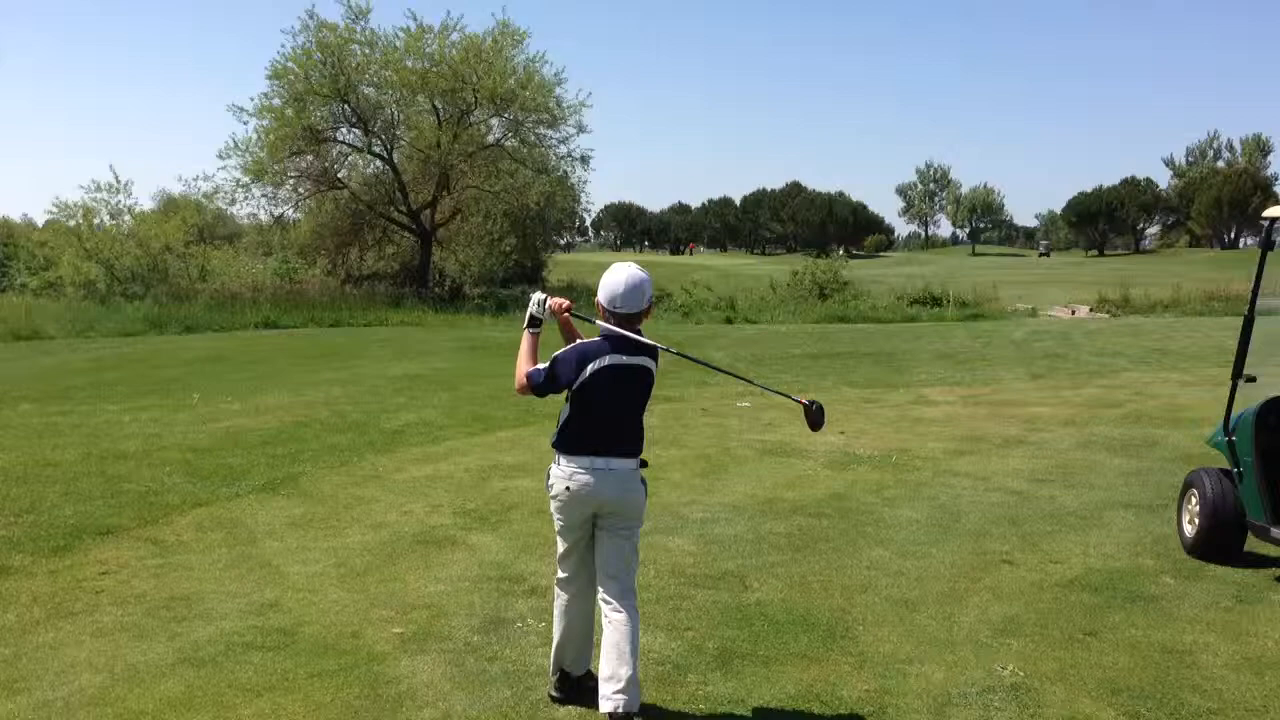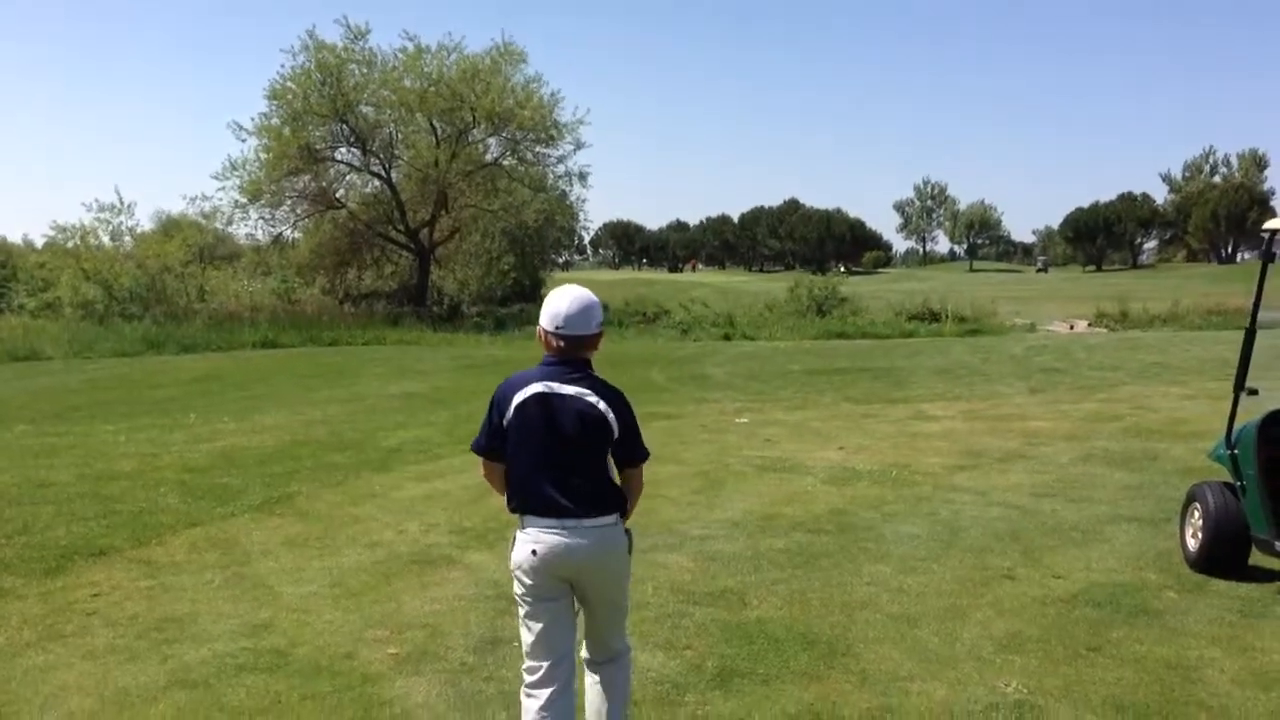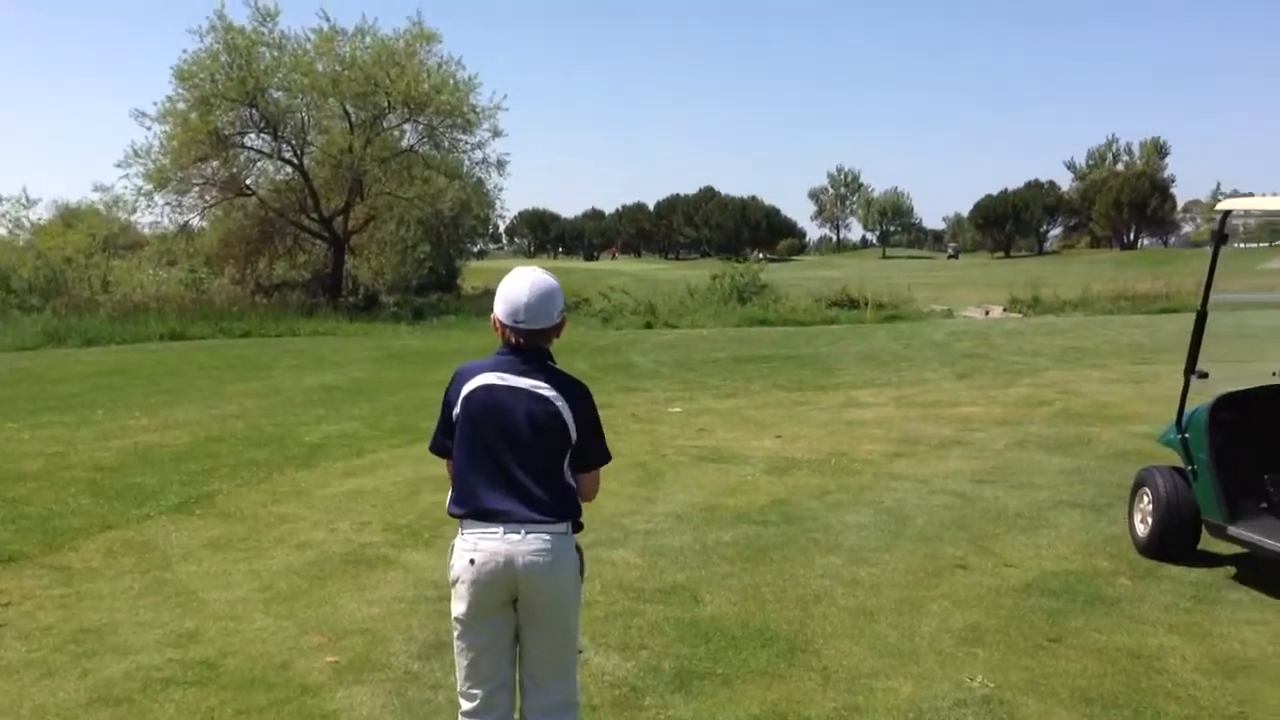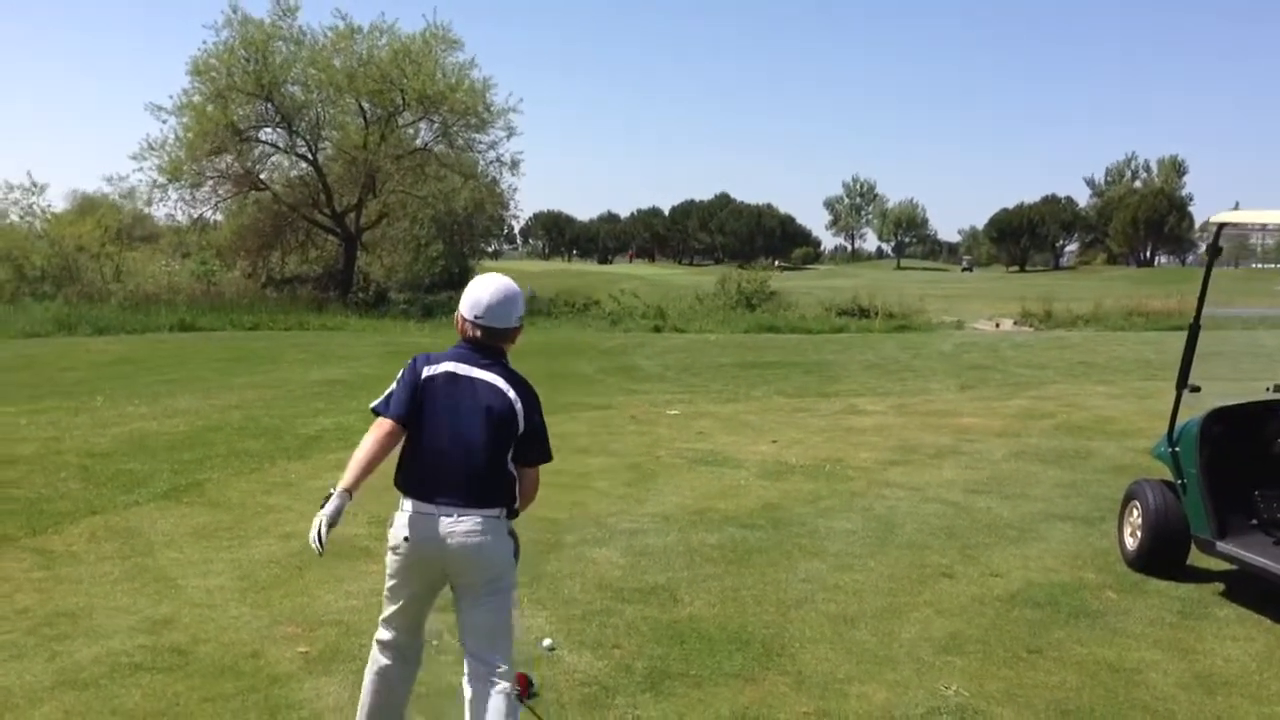
dt=1s
person 1, frame 1
left shoulder: (582, 355)
right shoulder: (649, 356)
left elbow: (525, 382)
left wrist: (532, 326)
right wrist: (566, 321)
left hip: (574, 476)
right hip: (624, 481)
left knee: (571, 581)
right knee: (618, 593)
left ankle: (568, 675)
person 1, frame 2
left shoulder: (512, 391)
right shoulder: (609, 399)
left elbow: (493, 472)
right elbow: (633, 482)
left hip: (537, 542)
right hip: (602, 540)
left knee: (544, 674)
right knee: (609, 653)
person 1, frame 3
left shoulder: (465, 382)
right shoulder: (570, 394)
left elbow: (453, 469)
right elbow: (587, 489)
left hip: (478, 548)
right hip: (550, 550)
person 1, frame 4
left shoulder: (424, 368)
right shoulder: (518, 393)
left elbow: (384, 432)
right elbow: (528, 485)
left wrist: (341, 494)
left hip: (418, 526)
right hip: (483, 534)
left knee: (395, 642)
right knee: (490, 670)
